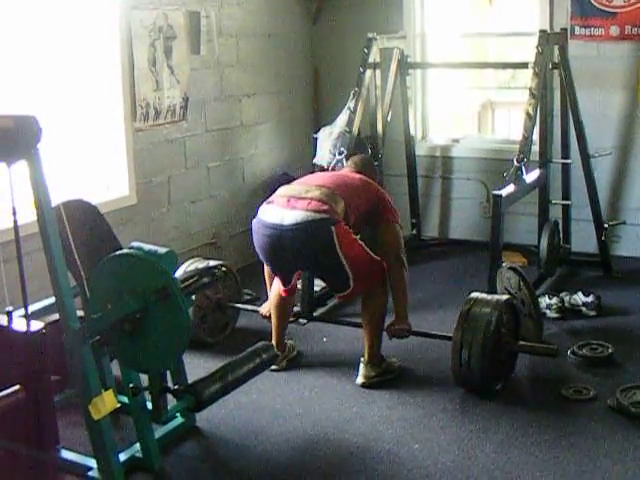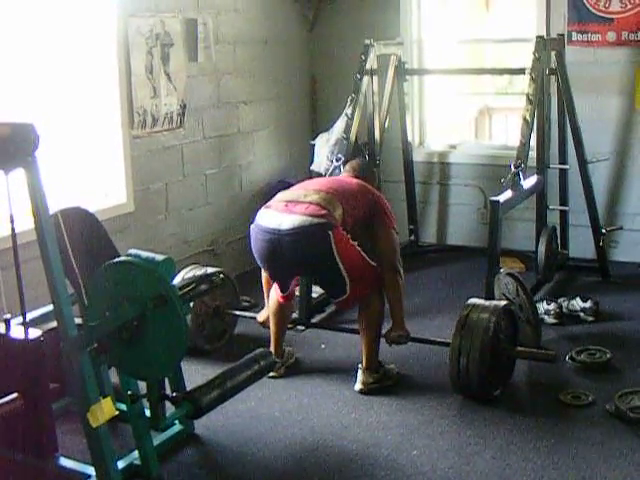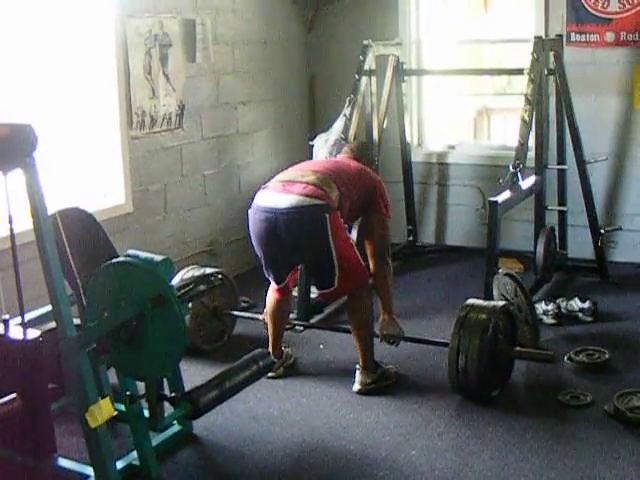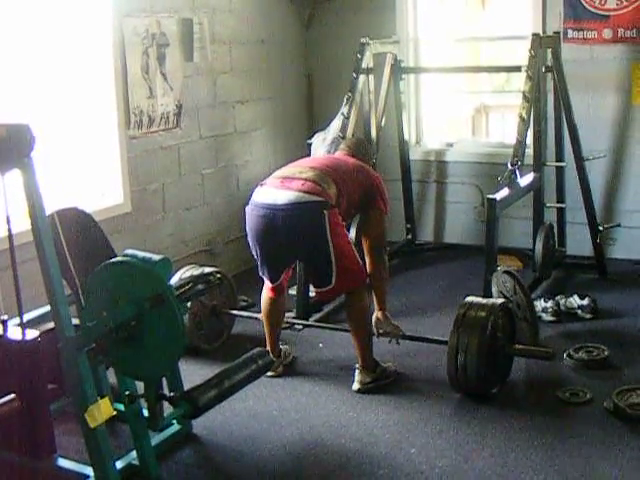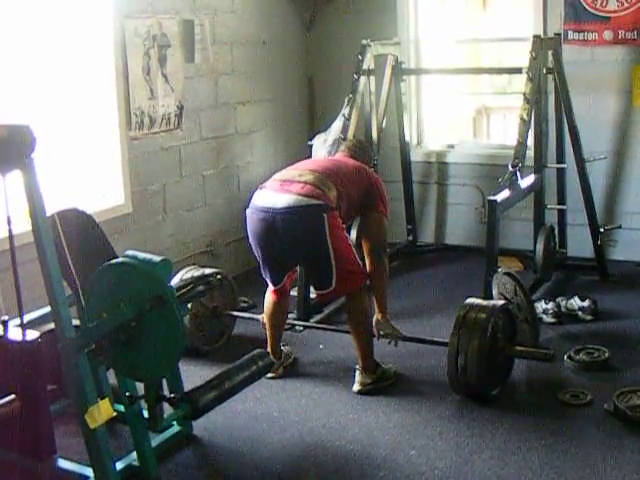
dt=0.4s
person 1, frame 1
left shoulder: (312, 179)
right shoulder: (374, 193)
left elbow: (277, 248)
right elbow: (396, 259)
left wrist: (271, 299)
right wrist: (401, 318)
left hip: (264, 224)
right hip: (313, 227)
left knee: (284, 276)
right knee: (376, 279)
left ankle: (277, 350)
right ankle: (372, 366)
person 1, frame 2
left shoulder: (310, 184)
right shoulder: (373, 198)
right elbow: (390, 265)
left wrist: (268, 307)
right wrist: (398, 324)
left hip: (262, 229)
right hip: (311, 231)
left knee: (283, 283)
right knee: (369, 286)
left ankle: (276, 357)
right ankle: (370, 372)
person 1, frame 3
left shoulder: (309, 165)
right shoulder: (371, 181)
right elbow: (379, 254)
right wrist: (387, 314)
left hip: (260, 210)
right hip: (309, 213)
left knee: (279, 283)
right knee: (357, 287)
left ankle: (274, 358)
right ankle: (368, 372)
person 1, frame 4
left shoulder: (306, 163)
right shoulder: (369, 177)
right elbow: (375, 251)
right wrist: (381, 311)
left hip: (258, 207)
right hip: (307, 210)
left knee: (273, 281)
right knee: (354, 286)
left ankle: (273, 357)
right ankle: (368, 371)
person 1, frame 5
left shoulder: (307, 165)
right shoulder: (369, 179)
right elbow: (375, 253)
right wrist: (382, 314)
left hip: (258, 210)
right hip: (306, 213)
left knee: (277, 284)
right knee: (354, 286)
left ankle: (274, 357)
right ankle: (368, 372)
